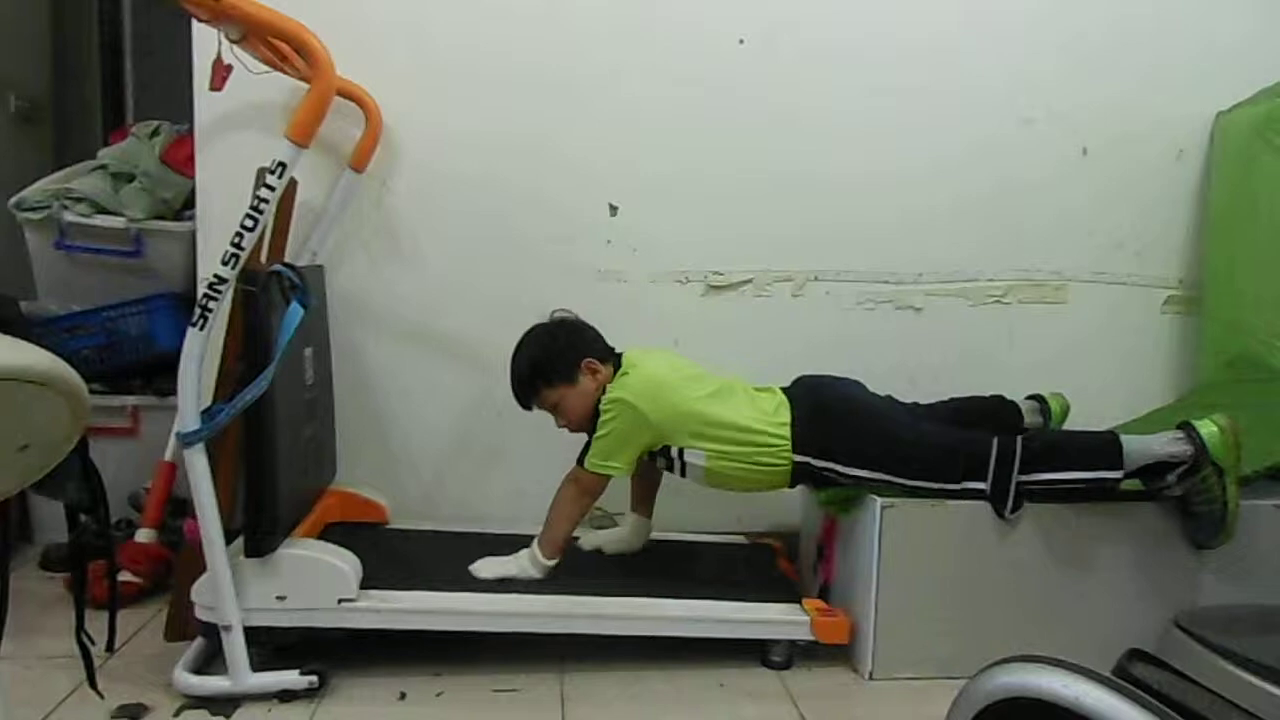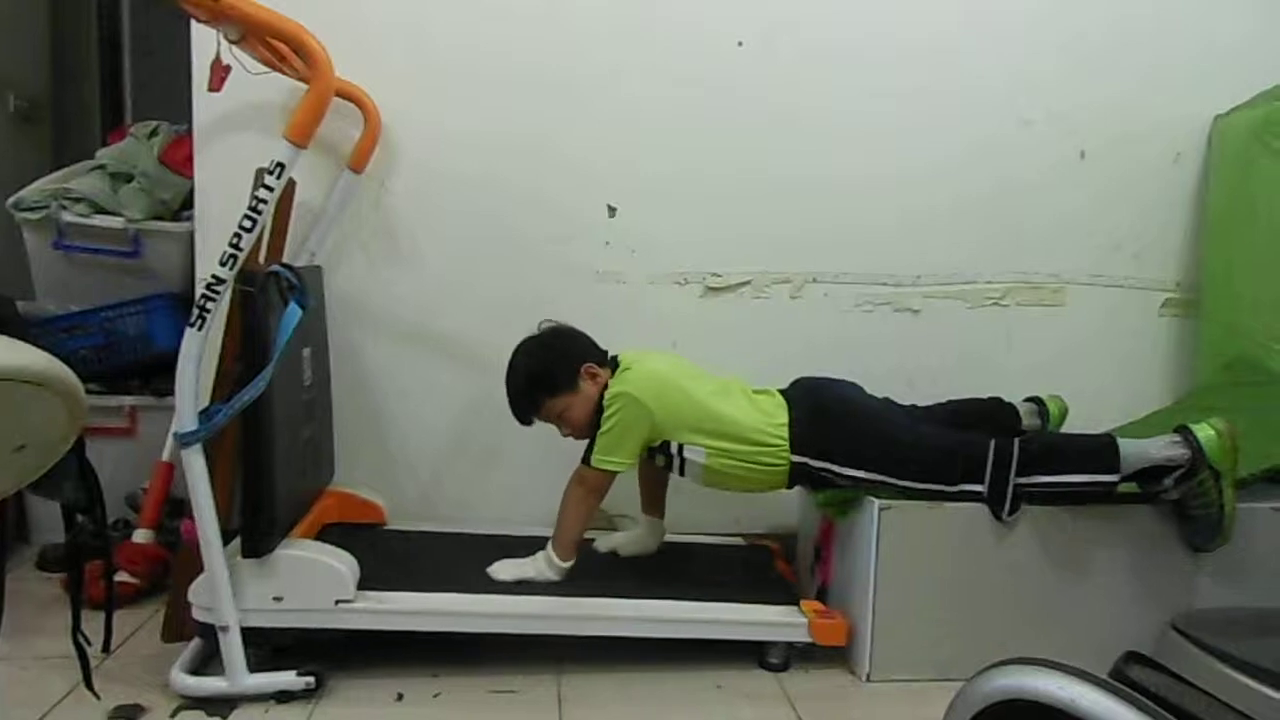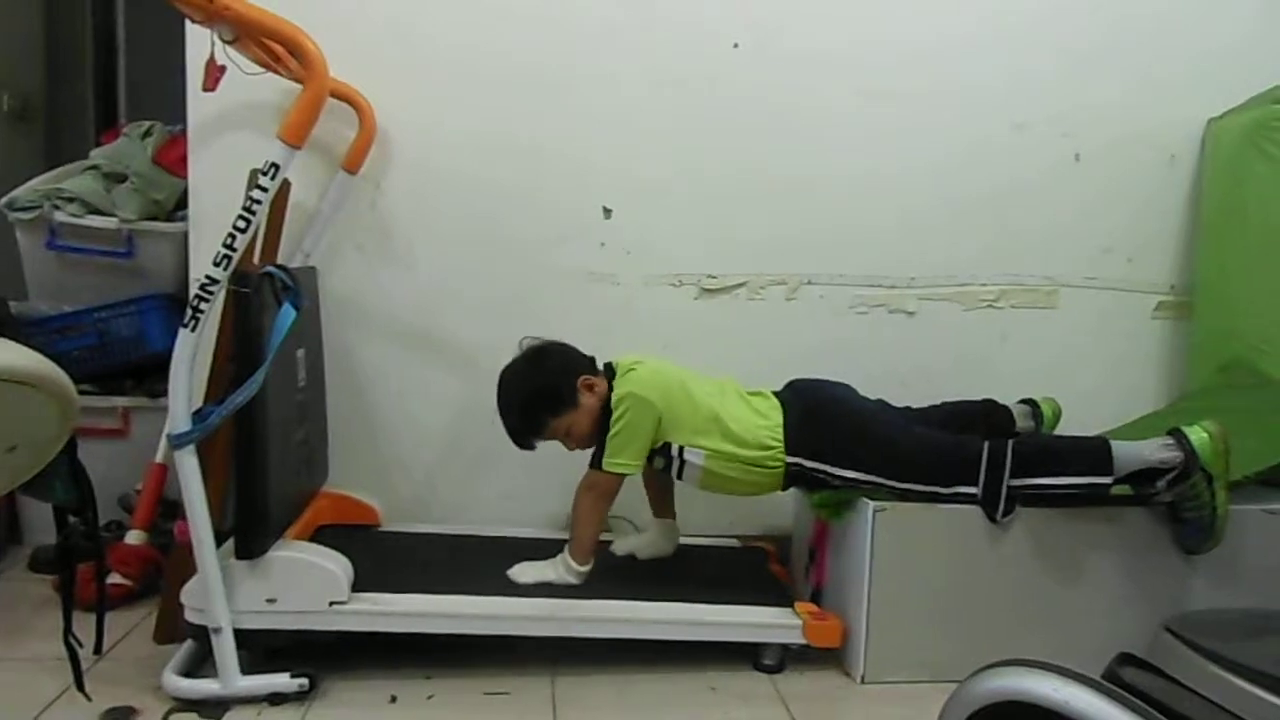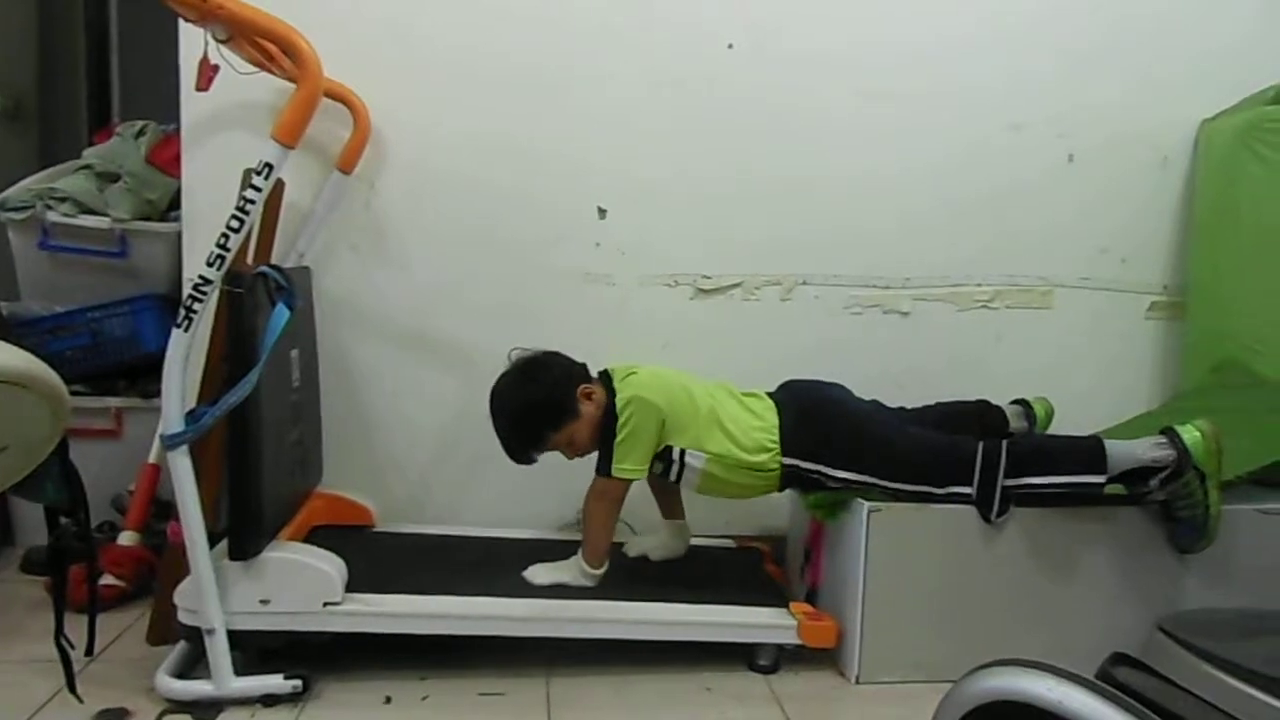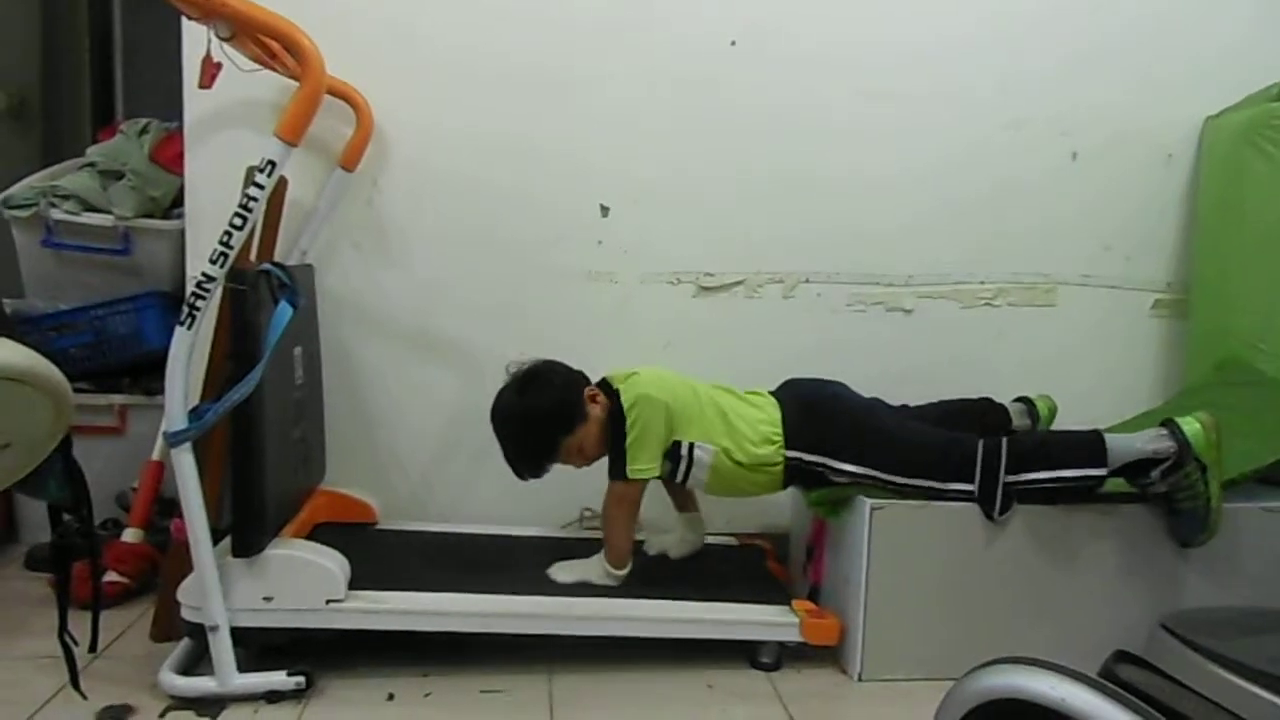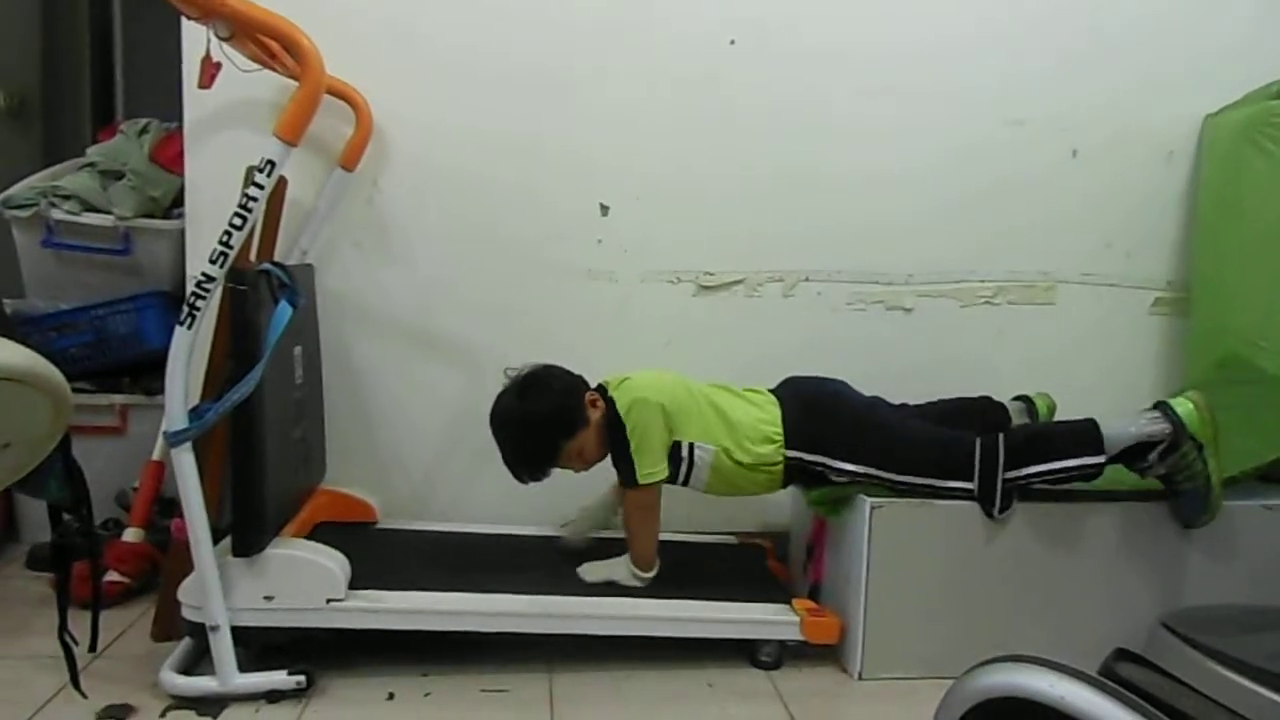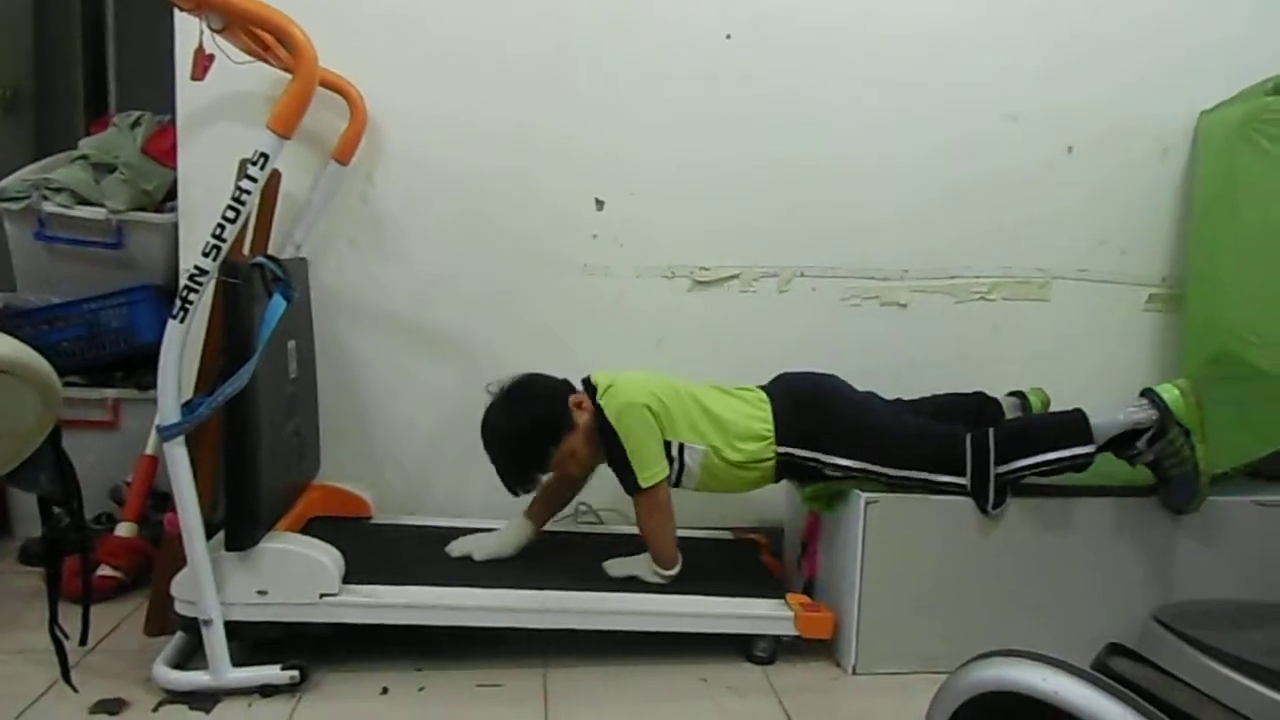
dt=0.3s
person 1, frame 1
left shoulder: (625, 399)
right shoulder: (639, 366)
left elbow: (581, 485)
right elbow: (650, 456)
left wrist: (537, 559)
right wrist: (634, 529)
left hip: (822, 438)
right hip: (813, 404)
left knee: (987, 470)
right knee: (930, 424)
left ankle: (1181, 454)
person 1, frame 2
left shoulder: (625, 394)
right shoulder: (637, 368)
left elbow: (588, 486)
right elbow: (656, 455)
left wrist: (553, 562)
right wrist: (648, 531)
left hip: (820, 439)
right hip: (810, 410)
left knee: (983, 470)
right knee: (926, 426)
left ankle: (1180, 456)
person 1, frame 3
left shoulder: (631, 394)
right shoulder: (631, 373)
left elbow: (597, 489)
right elbow: (658, 458)
left wrist: (571, 565)
right wrist: (662, 534)
left hip: (815, 442)
right hip: (804, 411)
left knee: (977, 472)
right knee: (921, 428)
left ankle: (1173, 458)
person 1, frame 4
left shoulder: (633, 399)
right shoulder: (621, 383)
left elbow: (606, 494)
right elbow: (660, 462)
left wrist: (586, 566)
right wrist: (672, 533)
left hip: (810, 440)
right hip: (798, 412)
left knee: (974, 473)
right knee: (913, 429)
left ankle: (1164, 456)
right ankle: (1014, 417)
person 1, frame 5
left shoulder: (636, 400)
right shoulder: (623, 393)
left elbow: (623, 499)
right elbow: (670, 458)
left wrist: (608, 567)
right wrist: (690, 528)
left hip: (814, 436)
right hip: (802, 410)
left knee: (977, 469)
right knee: (920, 427)
left ankle: (1164, 450)
right ankle: (1017, 415)
person 1, frame 6
left shoulder: (631, 404)
right shoulder: (614, 405)
left elbow: (641, 503)
right elbow: (635, 486)
left wrist: (632, 567)
right wrist: (593, 519)
left hip: (815, 434)
right hip: (799, 412)
left knee: (979, 466)
right knee: (921, 425)
left ankle: (1158, 431)
right ankle: (1017, 412)
person 1, frame 7
left shoulder: (624, 408)
right shoulder: (595, 409)
left elbow: (653, 503)
right elbow: (564, 488)
left wrist: (659, 564)
right wrist: (514, 533)
left hip: (808, 430)
right hip: (792, 405)
left knee: (970, 463)
right knee: (912, 421)
left ankle: (1143, 421)
right ankle: (1010, 408)
